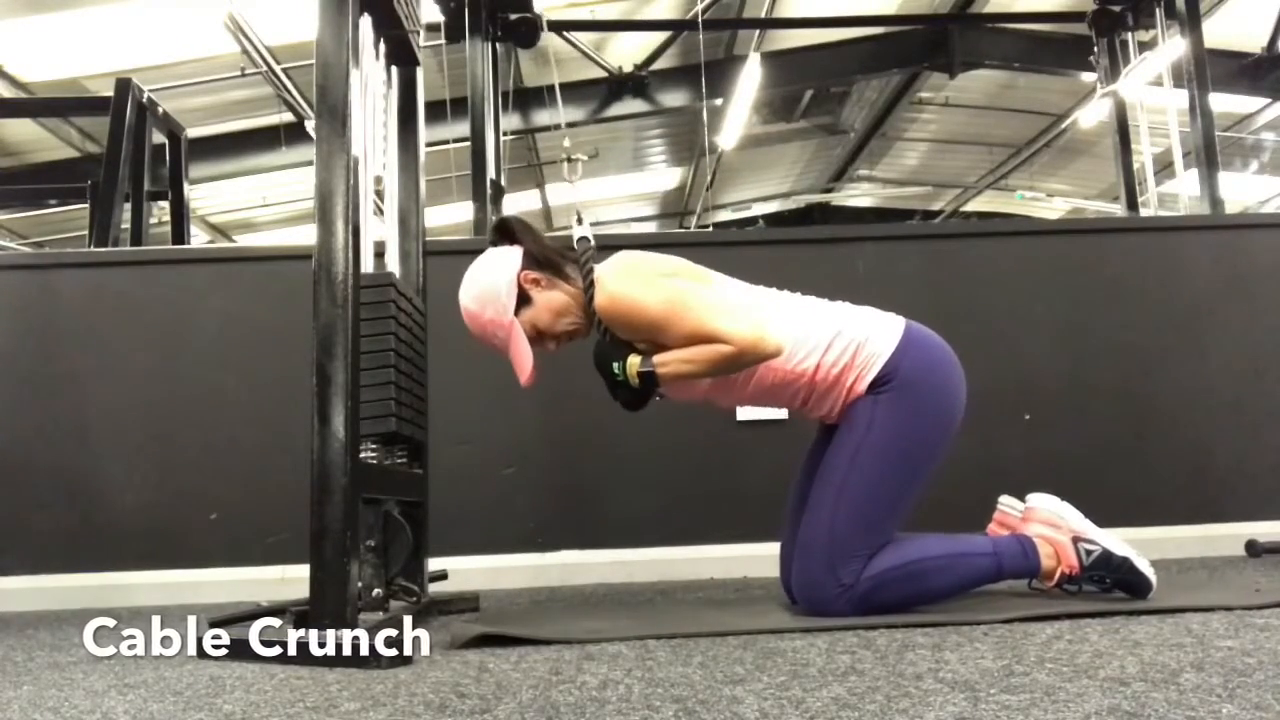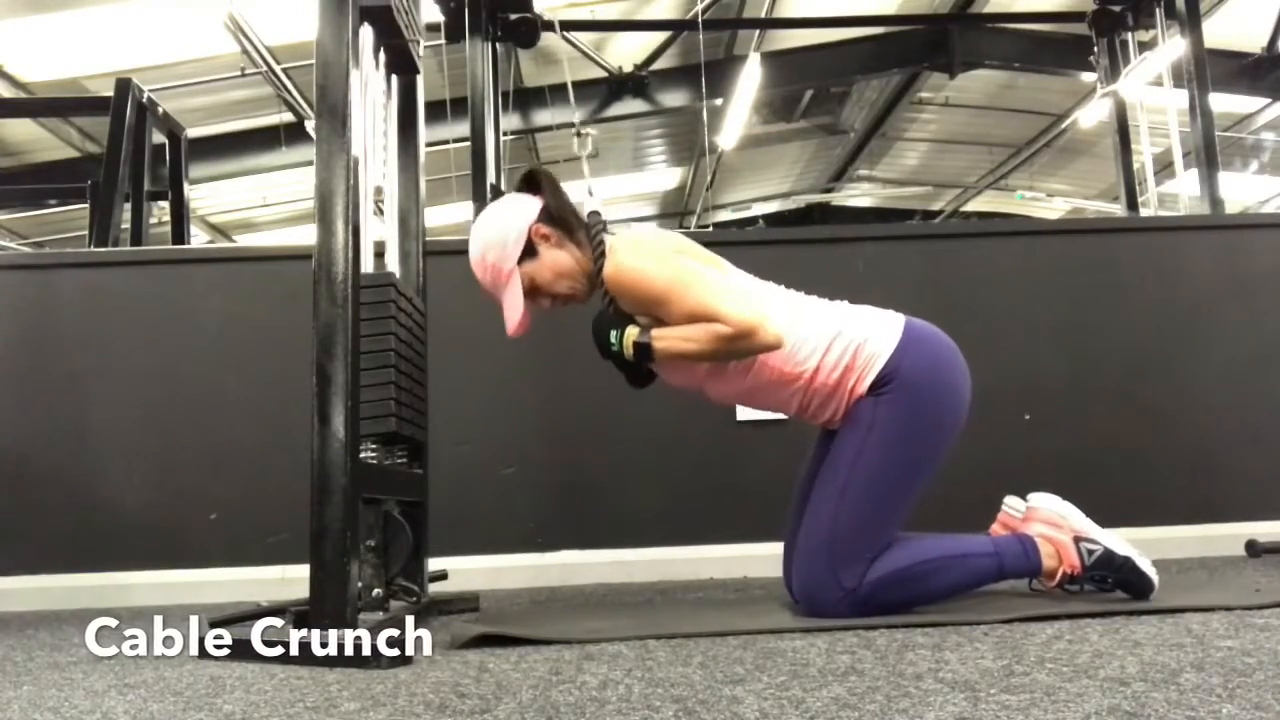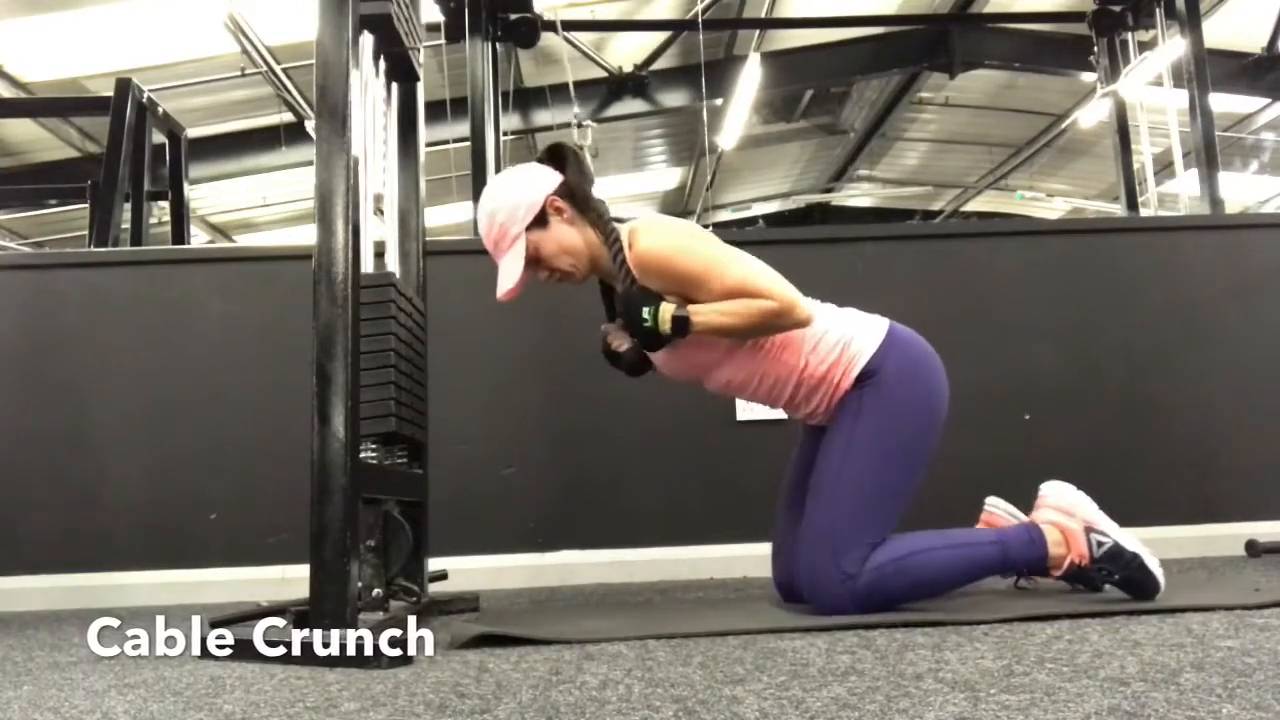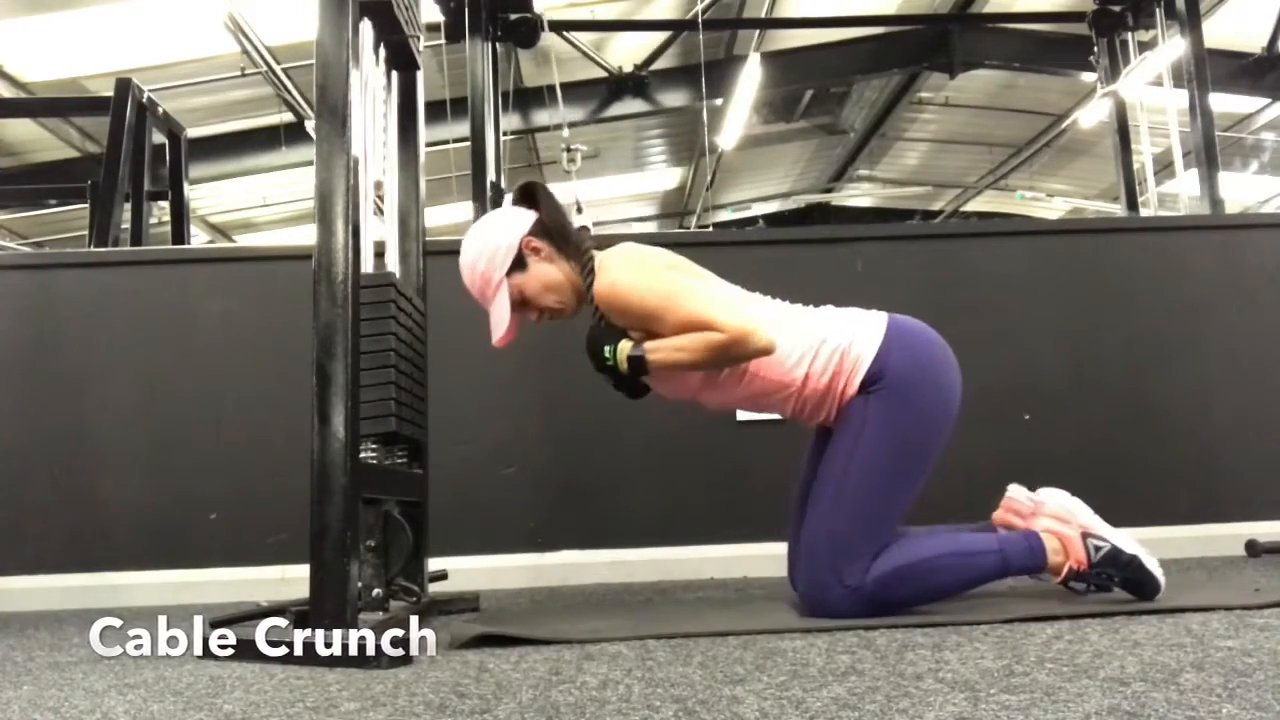
dt=0.5s
person 1, frame 1
left shoulder: (620, 293)
right shoulder: (626, 292)
left elbow: (756, 340)
left wrist: (645, 370)
right wrist: (646, 375)
left hip: (906, 376)
right hip: (875, 385)
left knee: (828, 588)
right knee: (805, 578)
left ankle: (1051, 552)
right ankle: (1016, 529)
person 1, frame 2
left shoulder: (627, 264)
right shoulder: (630, 273)
left elbow: (758, 330)
left wrist: (642, 346)
right wrist: (646, 358)
left hip: (908, 376)
right hip: (881, 381)
left knee: (828, 589)
right knee: (811, 577)
left ankle: (1055, 552)
right ankle: (1017, 528)
person 1, frame 3
left shoulder: (650, 248)
right shoulder: (624, 276)
left elbow: (790, 306)
left wrist: (675, 321)
right wrist: (642, 347)
left hip: (889, 376)
right hip: (849, 395)
left knee: (838, 583)
right knee: (797, 577)
left ankle: (1062, 535)
right ankle: (1003, 536)
person 1, frame 4
left shoulder: (617, 281)
right shoulder: (619, 286)
left elbow: (752, 336)
left wrist: (634, 356)
right wrist: (639, 370)
left hip: (899, 373)
right hip: (872, 378)
left knee: (835, 589)
right knee: (817, 573)
left ankle: (1059, 545)
right ankle: (1013, 521)
